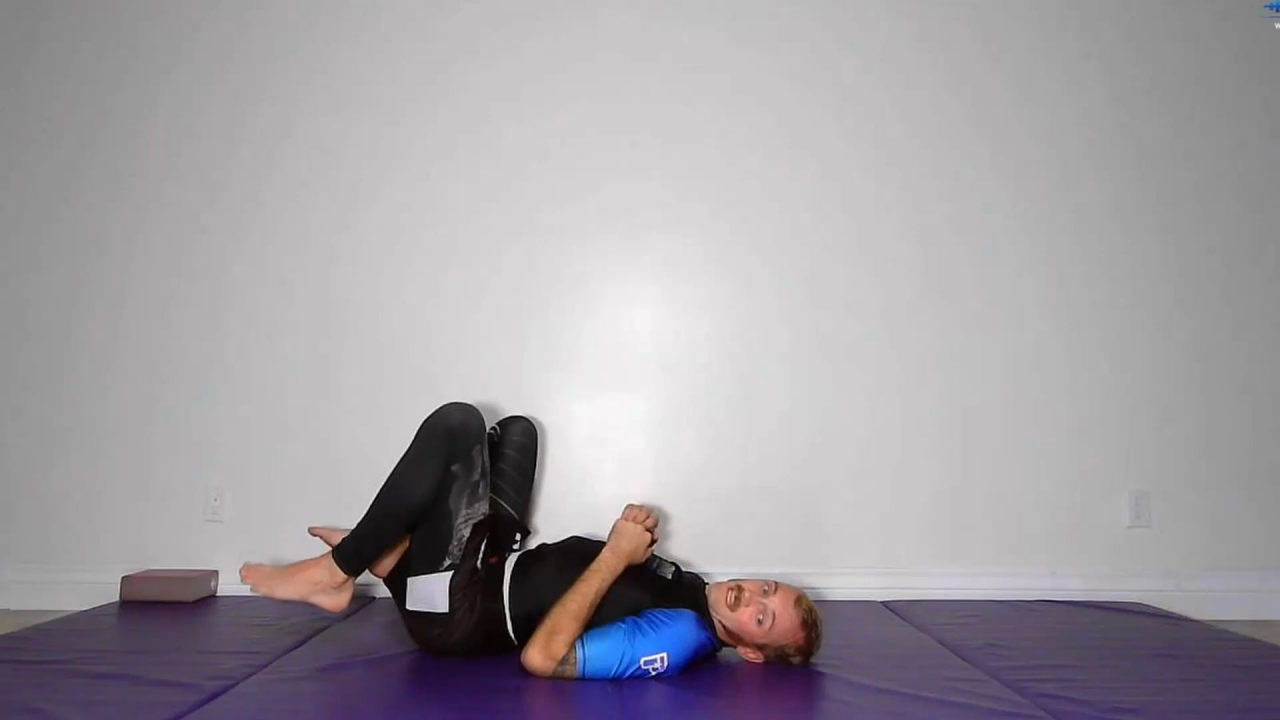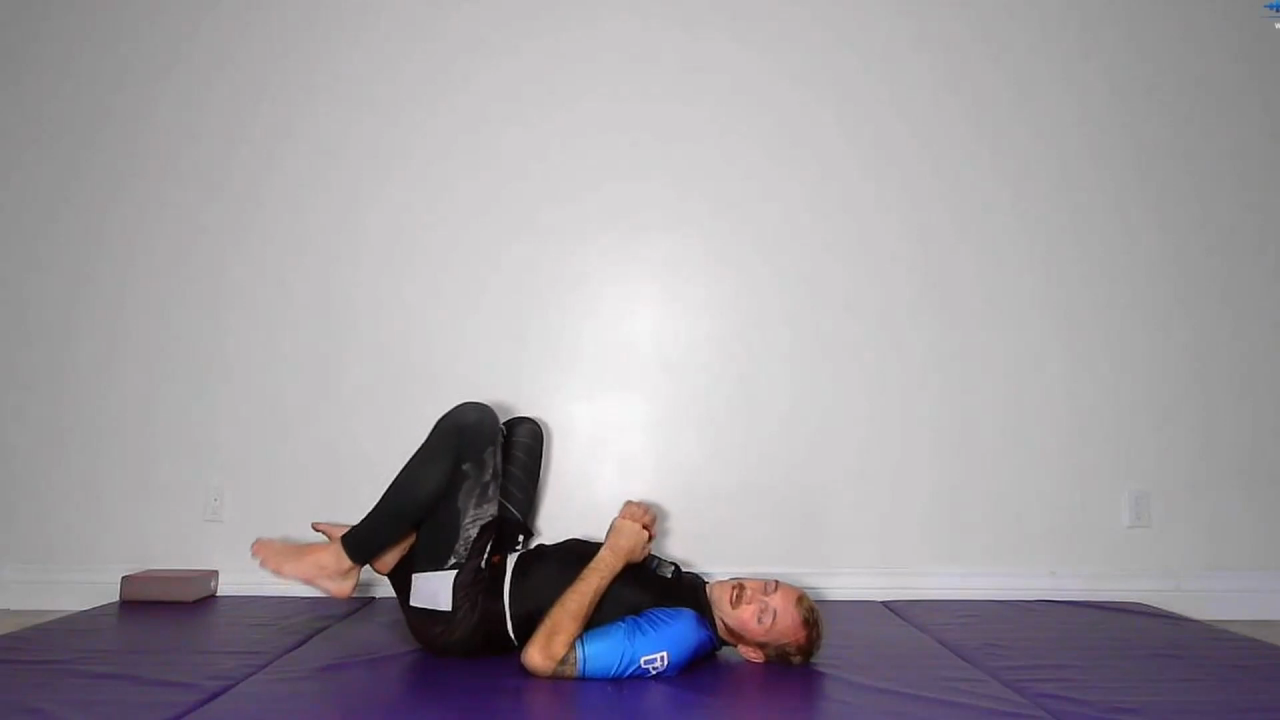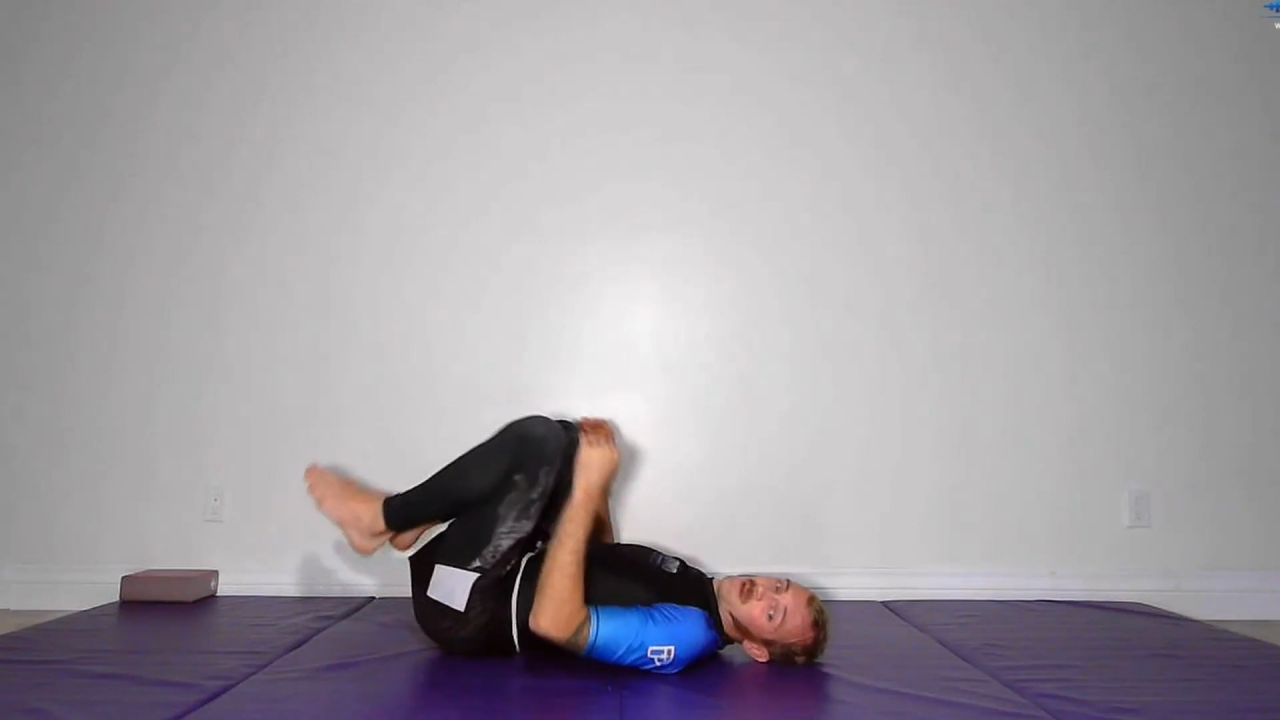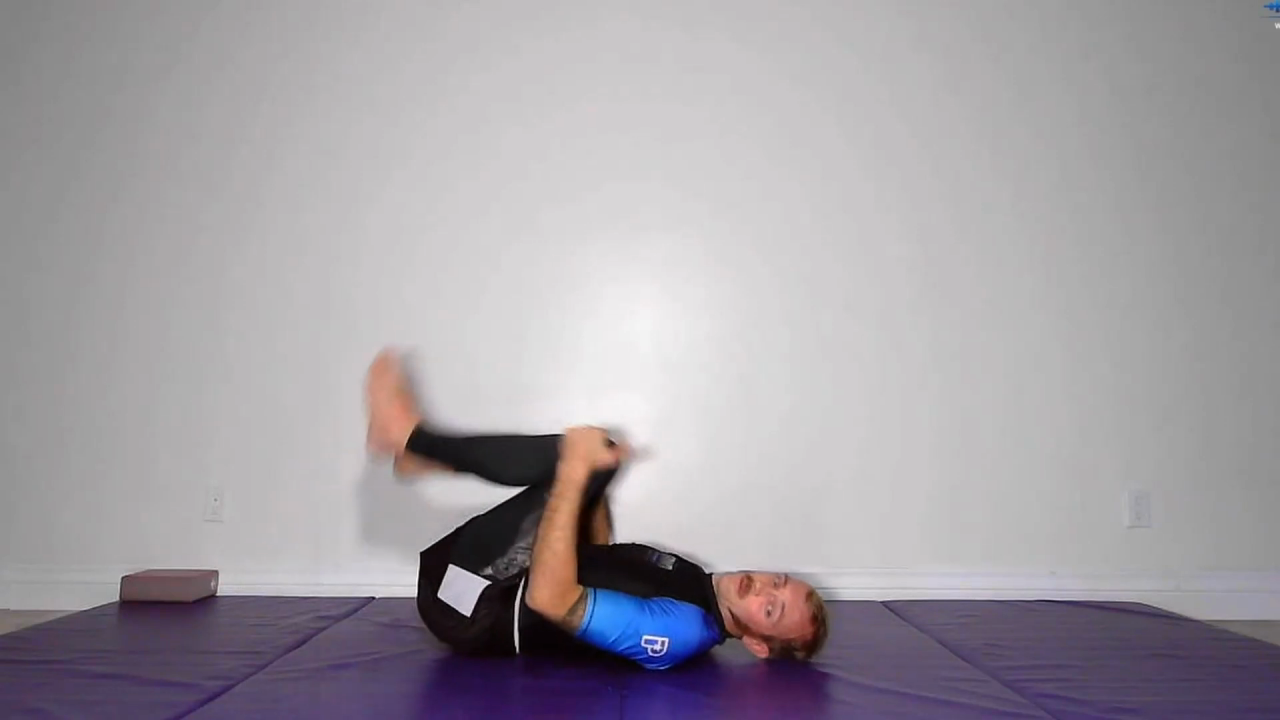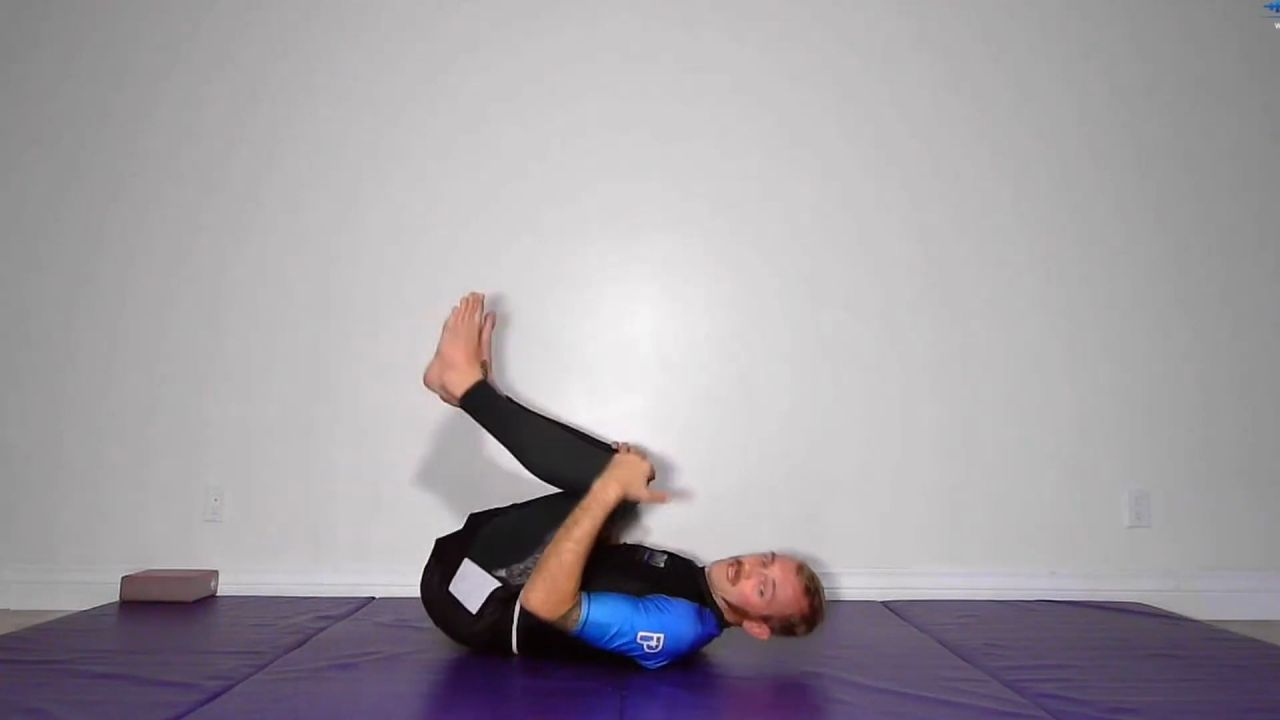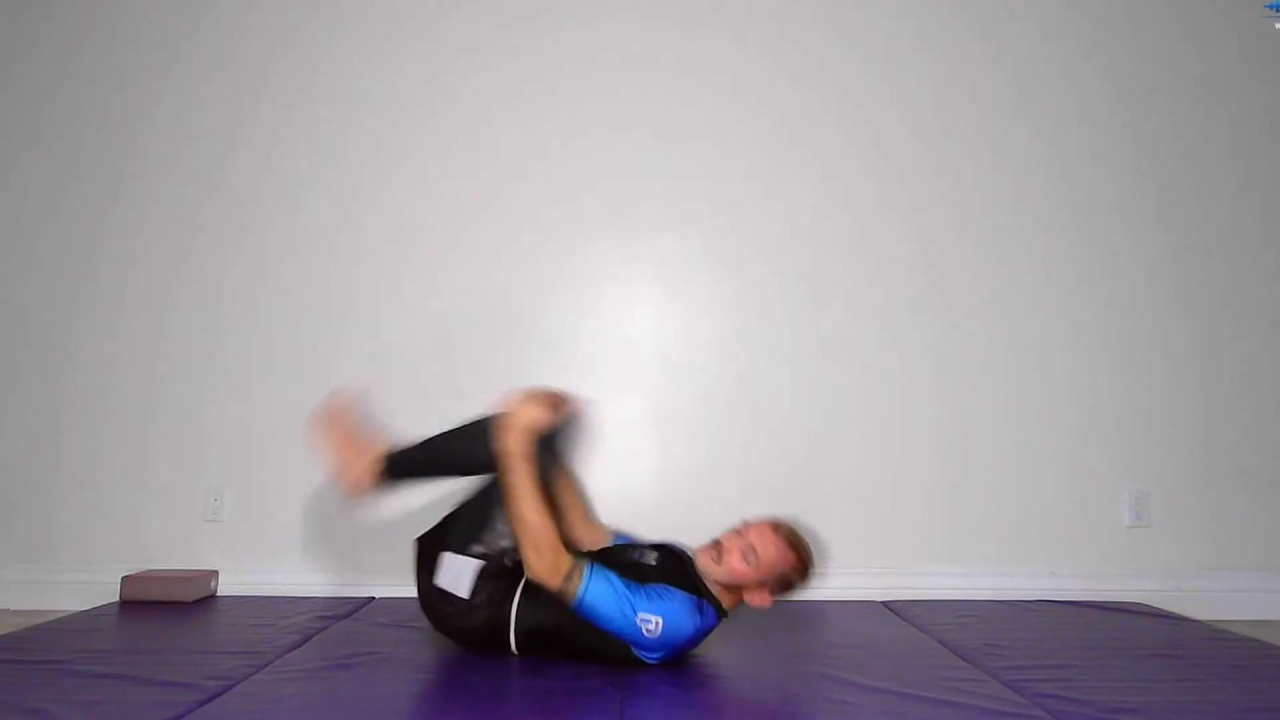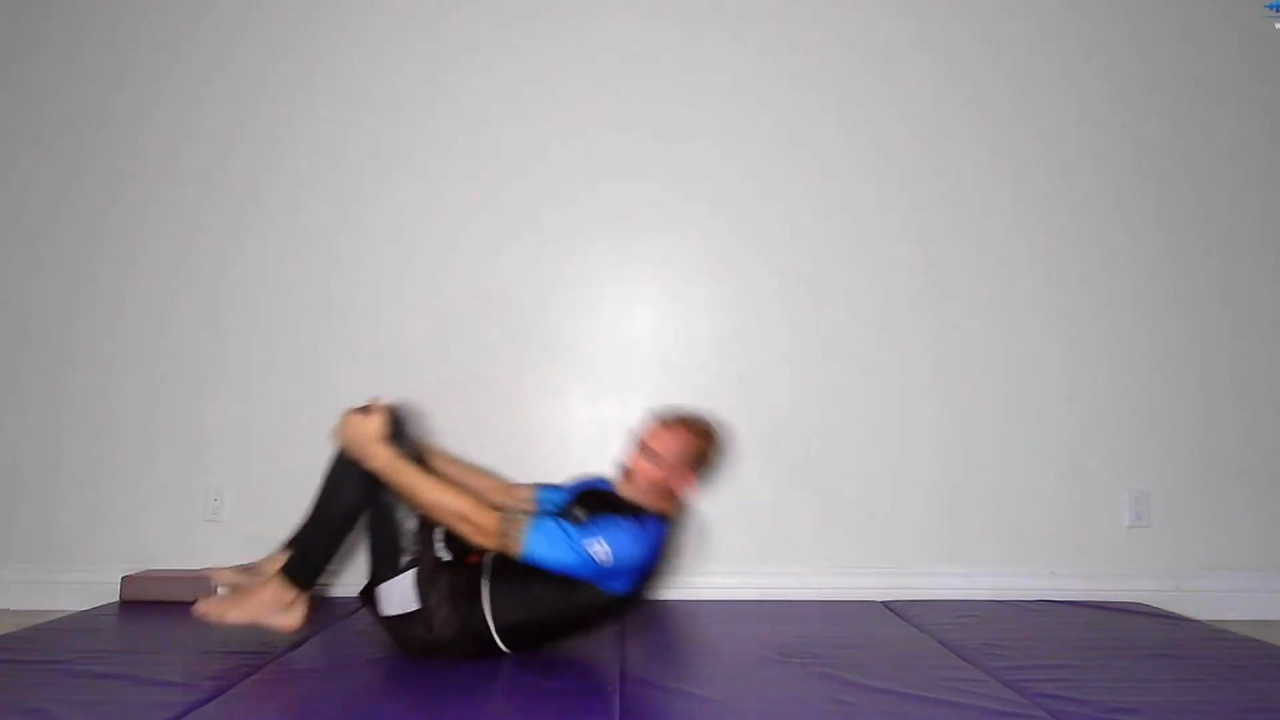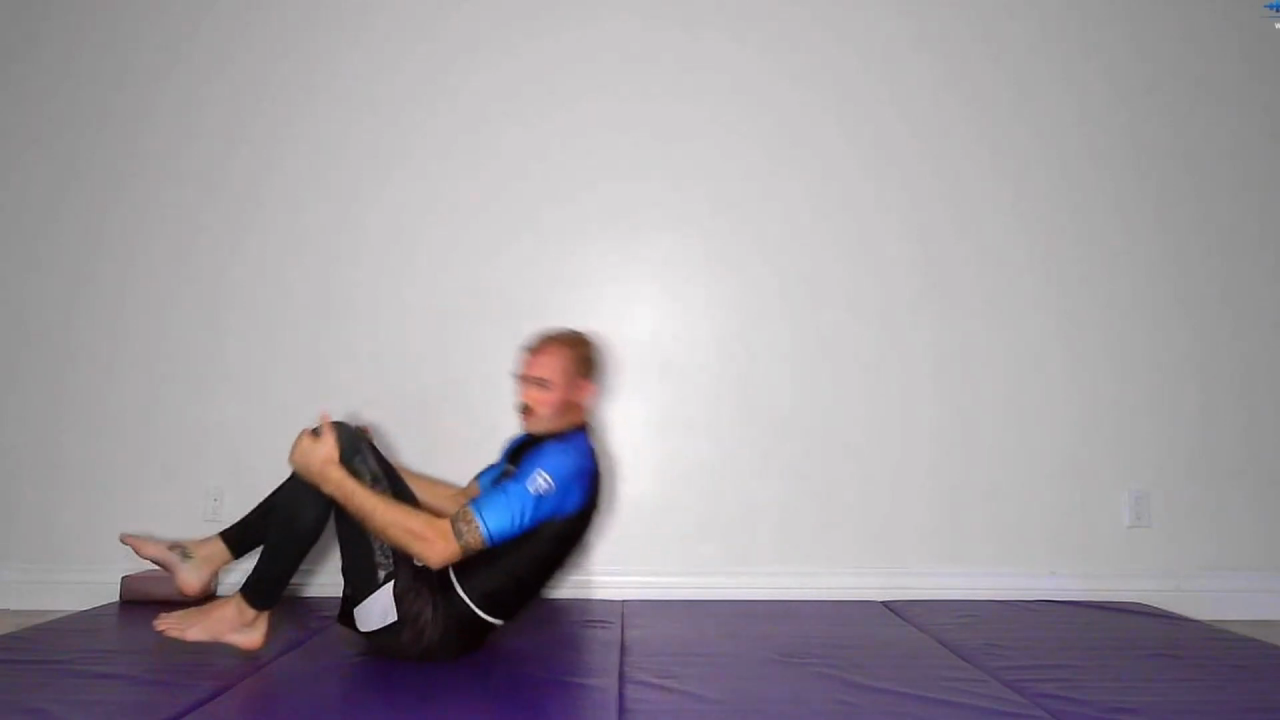
dt=0.3s
person 1, frame 1
left shoulder: (677, 643)
right shoulder: (694, 590)
left elbow: (541, 657)
left wrist: (616, 556)
right wrist: (632, 540)
left hip: (458, 611)
right hip: (499, 567)
left knee: (457, 425)
right knee: (516, 429)
left ankle: (338, 570)
right ankle: (392, 550)
person 1, frame 2
left shoulder: (679, 641)
right shoulder: (693, 590)
left elbow: (542, 658)
left wrist: (614, 555)
right wrist: (630, 539)
left hip: (458, 611)
right hip: (502, 568)
left knee: (473, 424)
right knee: (522, 430)
left ankle: (345, 558)
right ankle: (396, 546)
person 1, frame 3
left shoulder: (683, 638)
right shoulder: (697, 588)
left elbow: (554, 624)
left wrist: (587, 488)
right wrist: (598, 485)
left hip: (469, 610)
right hip: (512, 573)
left knee: (538, 438)
right knee: (562, 441)
left ankle: (382, 517)
right ankle: (412, 520)
person 1, frame 4
left shoulder: (675, 634)
right shoulder: (694, 586)
left elbow: (550, 600)
right elbow: (603, 553)
left wrist: (575, 471)
right wrist: (591, 467)
left hip: (470, 610)
right hip: (509, 579)
left knee: (572, 464)
left ankle: (409, 435)
right ankle: (424, 451)
person 1, frame 5
left shoulder: (674, 629)
right shoulder: (687, 577)
left elbow: (543, 601)
right elbow: (602, 552)
left wrist: (609, 492)
right wrist: (613, 490)
left hip: (471, 604)
right hip: (491, 585)
left ankle: (465, 385)
right ankle: (474, 390)
person 1, frame 6
left shoulder: (671, 620)
right shoulder: (679, 566)
left elbow: (548, 567)
right elbow: (589, 537)
left wrist: (517, 444)
right wrist: (536, 437)
left hip: (471, 603)
right hip: (500, 588)
left knee: (518, 445)
right knee: (536, 438)
left ankle: (374, 468)
right ankle: (379, 465)
person 1, frame 7
left shoulder: (628, 541)
right shoulder: (605, 495)
left elbow: (485, 529)
right elbow: (509, 495)
left wrist: (376, 454)
right wrist: (410, 451)
left hip: (449, 619)
right hip: (473, 585)
left knee: (368, 440)
right knee: (383, 435)
left ankle: (283, 588)
right ankle: (284, 570)
person 1, frame 8
left shoulder: (562, 462)
right shoulder: (535, 444)
left elbow: (437, 547)
right elbow: (465, 501)
left wrist: (331, 476)
right wrist: (359, 464)
left hip: (428, 622)
right hip: (436, 596)
left knee: (332, 459)
right knee: (338, 447)
left ankle: (248, 614)
right ankle: (211, 554)
